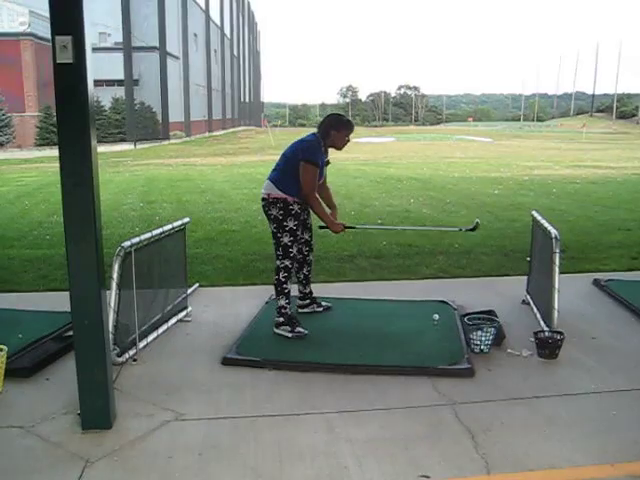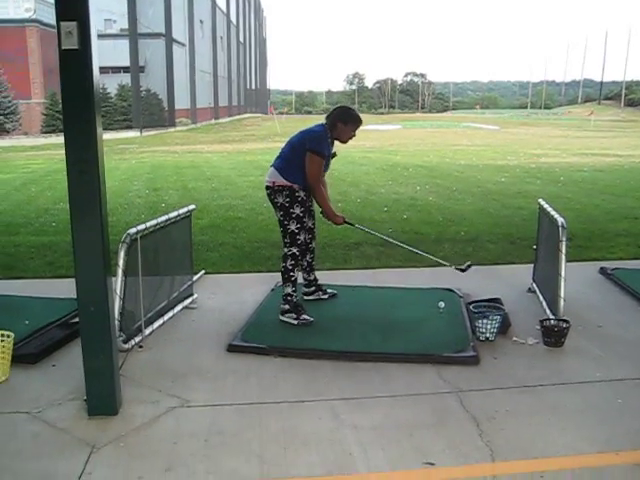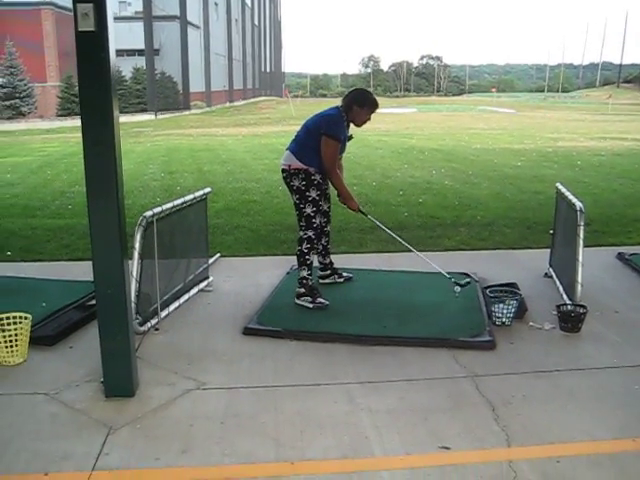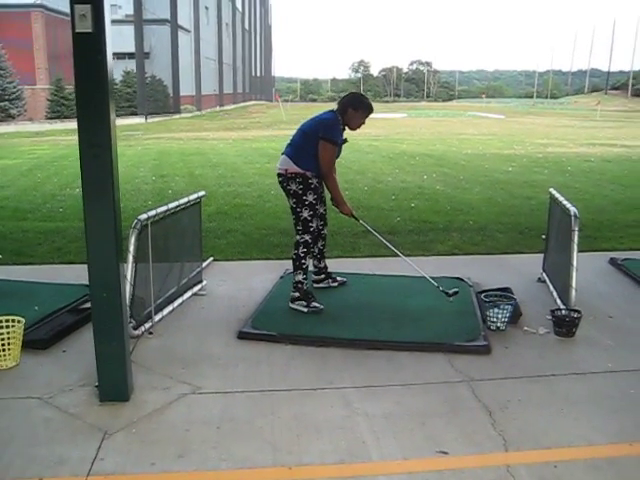
dt=0.4s
person 1, frame 1
left shoulder: (320, 148)
right shoulder: (311, 149)
left elbow: (321, 186)
right elbow: (310, 193)
left wrist: (334, 210)
right wrist: (330, 222)
left hip: (295, 201)
right hip: (279, 201)
left knee: (305, 251)
right knee: (287, 256)
left ankle: (306, 300)
right ankle: (283, 318)
person 1, frame 2
left shoulder: (325, 138)
right shoulder: (318, 139)
left elbow: (319, 179)
right elbow: (314, 184)
left wrist: (327, 207)
right wrist: (331, 214)
left hip: (297, 187)
right hip: (282, 188)
left knee: (307, 237)
right knee: (294, 243)
left ankle: (311, 287)
right ankle: (288, 305)
person 1, frame 3
left shoulder: (340, 120)
right shoulder: (334, 122)
left elbow: (336, 161)
right elbow: (330, 168)
left wrist: (342, 191)
right wrist: (348, 197)
left hip: (312, 170)
right hip: (299, 171)
left knee: (323, 221)
right knee: (310, 226)
left ankle: (326, 270)
right ankle: (304, 289)
person 1, frame 4
left shoulder: (333, 122)
right shoulder: (331, 126)
left elbow: (328, 167)
right elbow: (327, 171)
left wrist: (335, 197)
right wrist: (341, 202)
left hip: (307, 174)
right hip: (295, 175)
left knee: (319, 224)
right knee: (306, 231)
left ankle: (321, 275)
right ankle: (298, 293)
